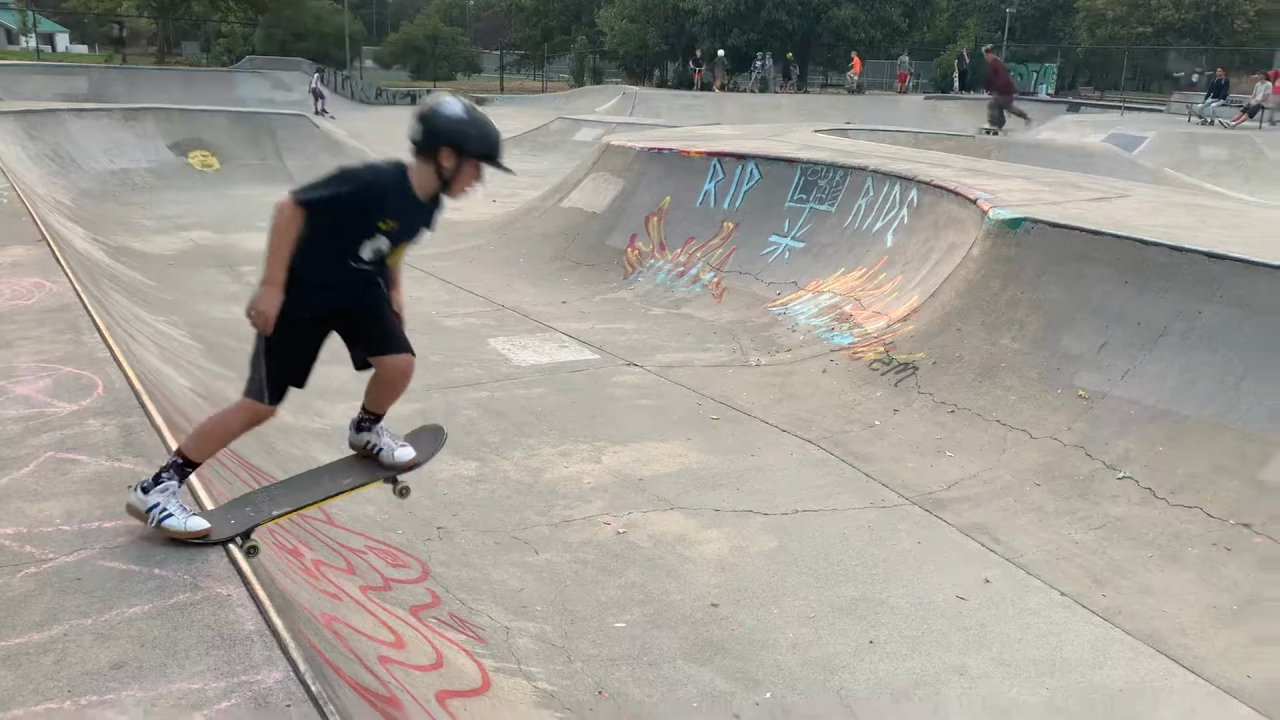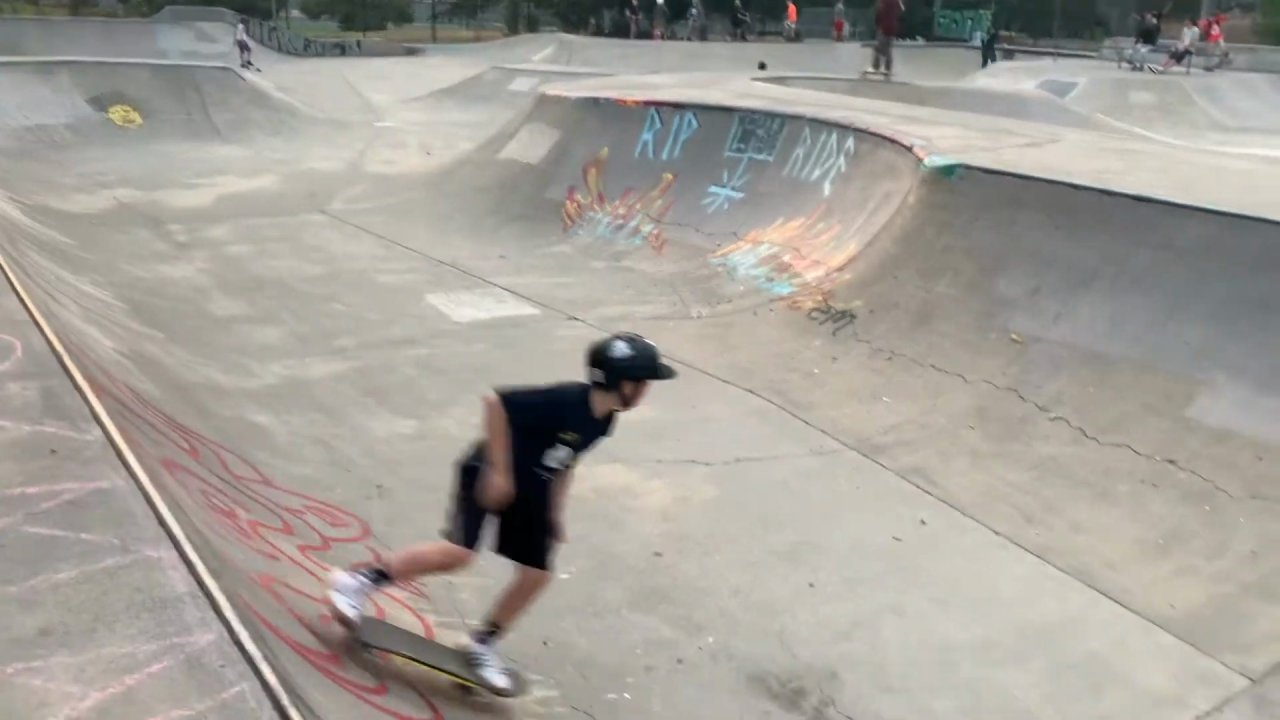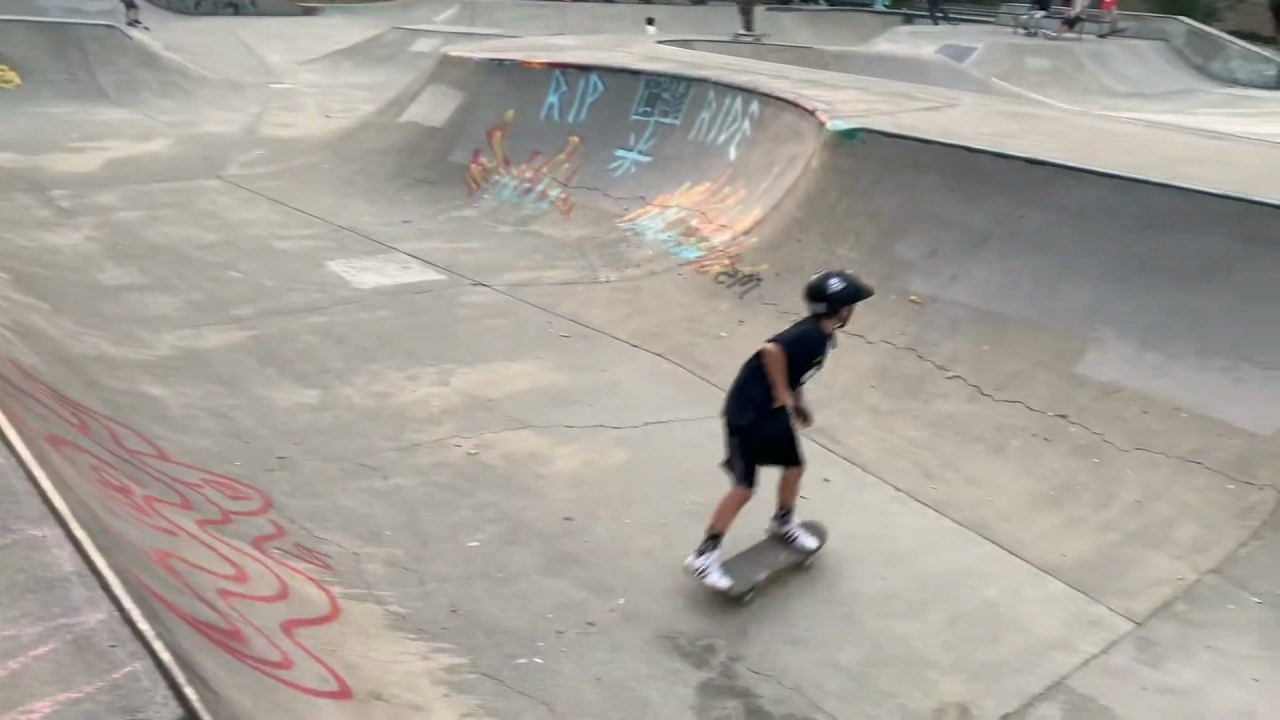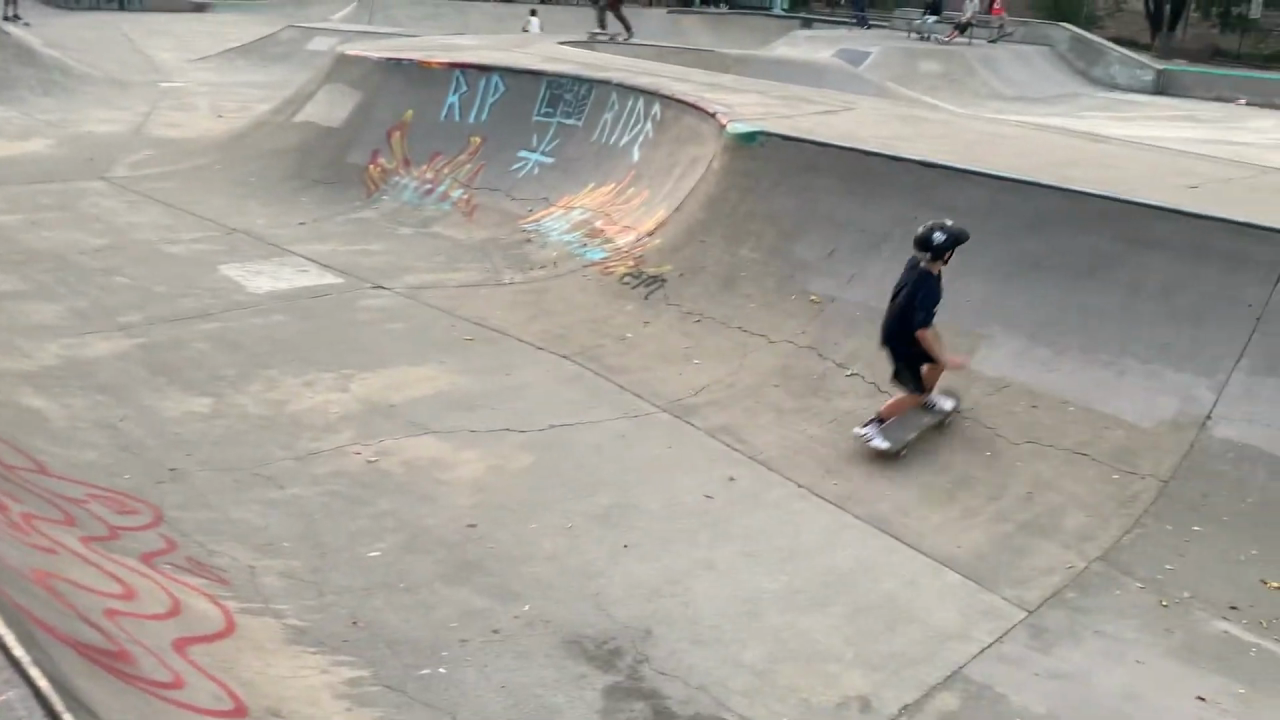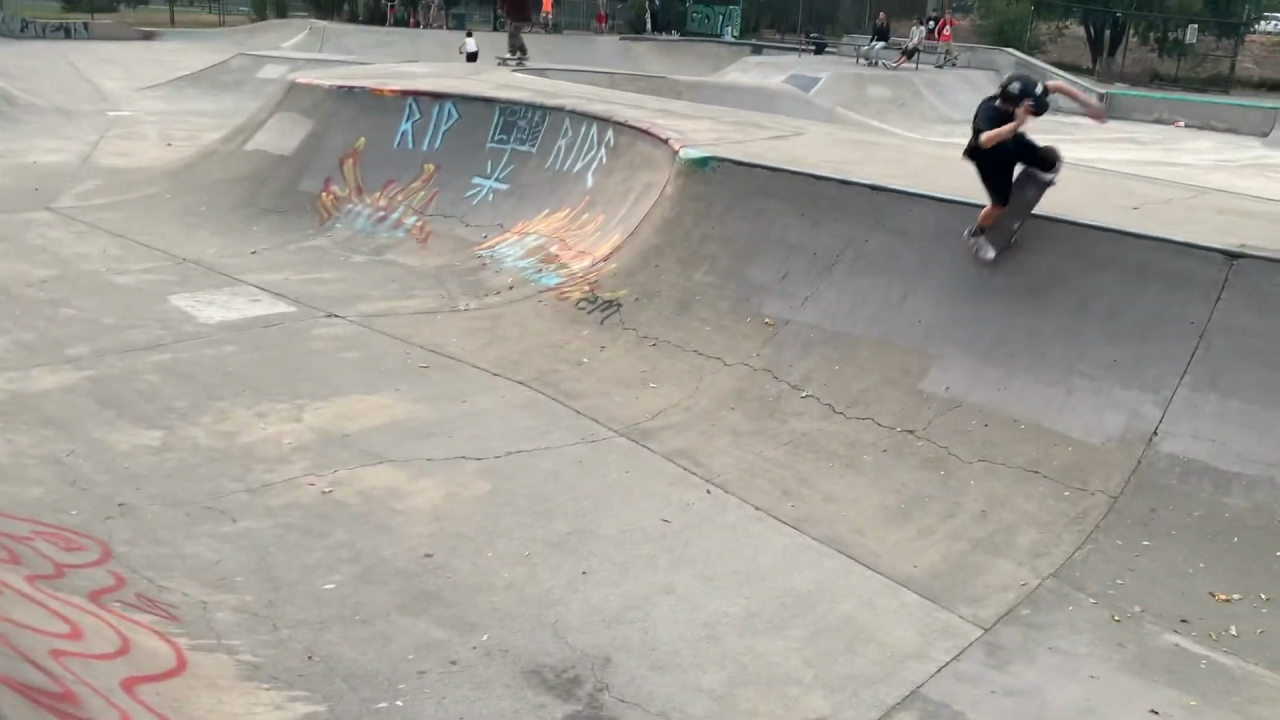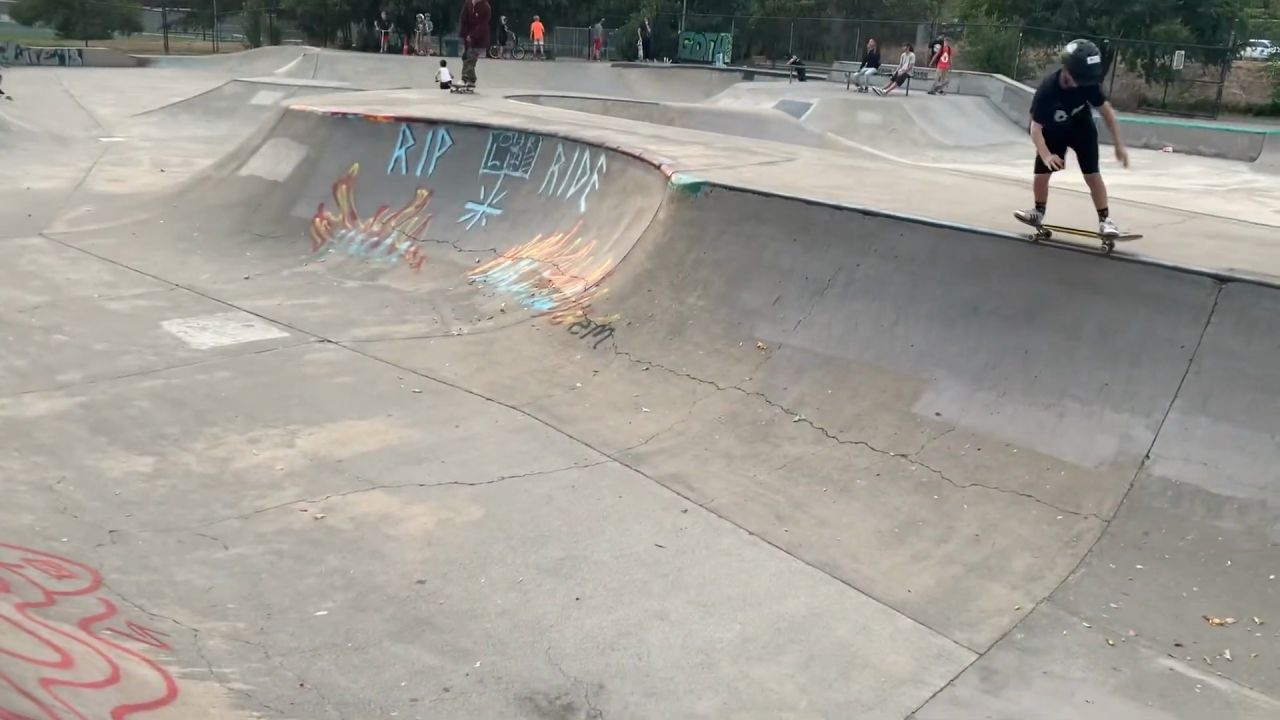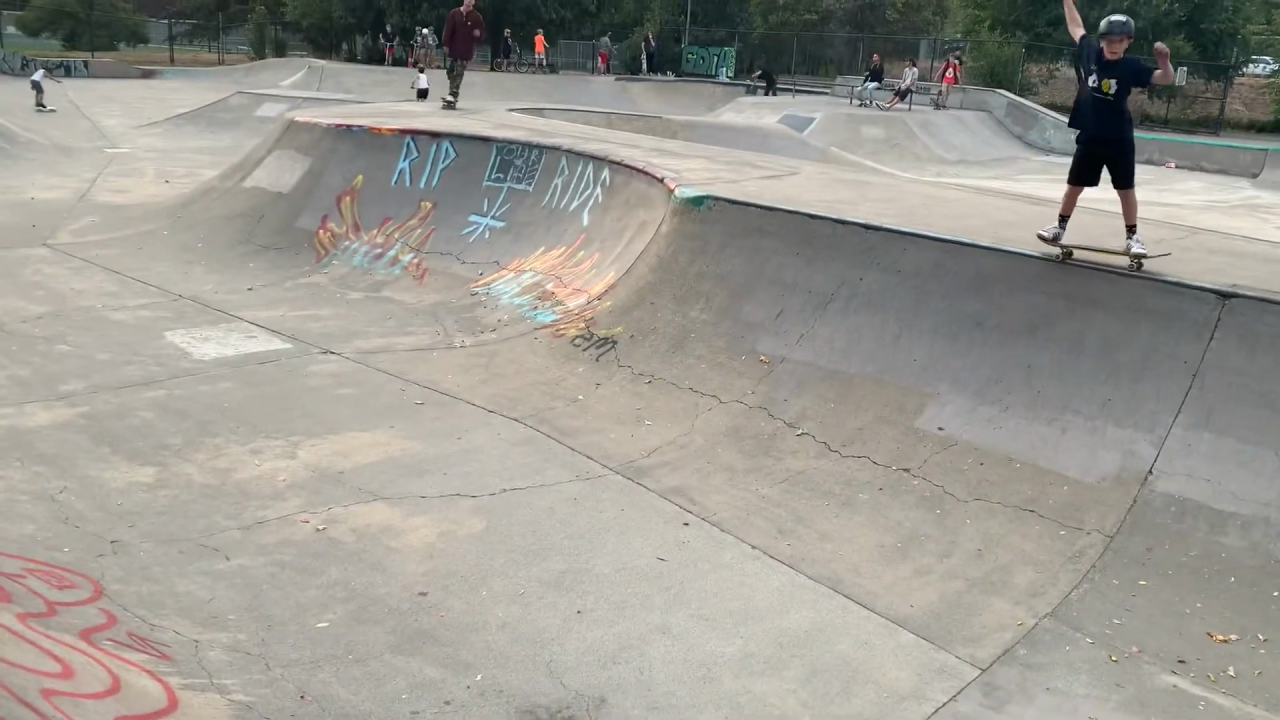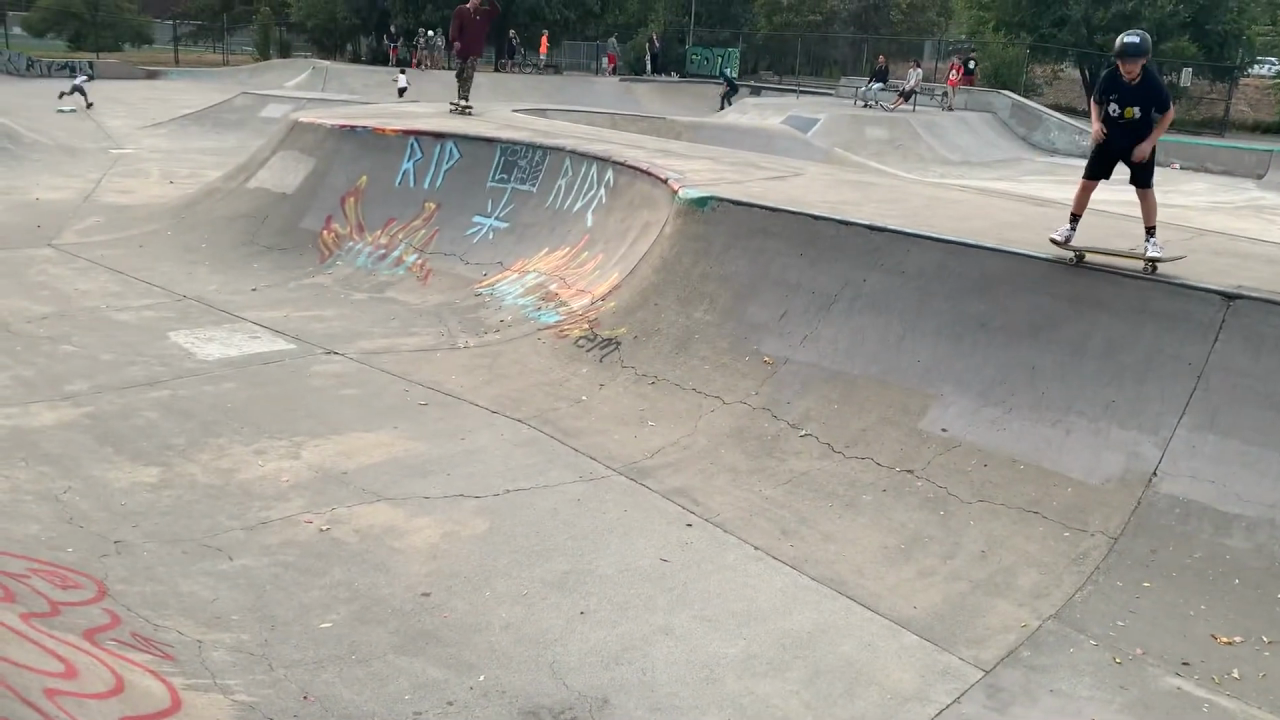
dt=0.4s
person 1, frame 1
left shoulder: (426, 202)
right shoulder: (372, 183)
right elbow: (291, 207)
left wrist: (394, 290)
right wrist: (272, 287)
left hip: (359, 293)
right hip: (302, 296)
left knee: (400, 364)
right knee: (259, 406)
left ankle: (366, 430)
right ankle: (158, 487)
person 1, frame 2
left shoulder: (601, 421)
right shoulder: (563, 400)
right elbow: (496, 403)
left wrist: (556, 509)
right wrist: (499, 471)
left hip: (530, 487)
right hip: (487, 474)
left knee: (536, 574)
right knee: (458, 553)
left ankle: (482, 645)
right ankle: (361, 581)
person 1, frame 3
left shoulder: (819, 335)
right shoulder: (810, 335)
right elbow: (772, 349)
left wrist: (798, 400)
right wrist: (783, 395)
left hip: (773, 410)
right hip: (747, 413)
left knee: (794, 468)
right knee: (743, 489)
left ankle: (783, 522)
right ankle: (705, 553)
person 1, frame 4
left shoulder: (917, 263)
right shoulder: (927, 289)
right elbow: (922, 331)
right wrist: (945, 359)
left hip: (902, 330)
right hip: (902, 341)
left knee: (938, 362)
right knee: (916, 394)
left ankle: (928, 396)
right ankle: (870, 426)
person 1, frame 5
left shoulder: (1018, 96)
right shoulder: (988, 114)
left elbow: (1055, 85)
right elbow: (986, 141)
left wrist: (1087, 101)
right wrist: (1017, 124)
left hip: (1014, 144)
right hip: (992, 158)
left knee: (1051, 162)
right knee: (999, 204)
right ankle: (976, 234)
person 1, frame 6
left shoulder: (1089, 84)
right shoulder: (1047, 90)
left elbow: (1107, 111)
right elbow: (1036, 128)
left wrist: (1118, 144)
right wrist: (1045, 154)
left hip: (1083, 130)
right hip: (1053, 133)
left knee: (1092, 174)
right knee: (1040, 176)
left ankle: (1105, 219)
right ankle: (1039, 212)
person 1, frame 7
left shoulder: (1132, 66)
right shoulder: (1090, 53)
left elbow: (1166, 79)
right elbow: (1076, 26)
left wrist: (1164, 60)
left hip: (1119, 140)
right hip: (1089, 138)
left knee: (1126, 190)
right knee: (1073, 187)
left ankle: (1132, 236)
right ankle: (1060, 228)
person 1, frame 8
left shoulder: (1153, 83)
right shoulder: (1108, 77)
left elbow: (1168, 113)
left wrist: (1149, 143)
right wrist: (1096, 123)
left hip: (1139, 145)
right hip: (1107, 141)
left knee: (1145, 190)
right knee: (1087, 183)
left ankle: (1151, 239)
right ankle: (1070, 227)
